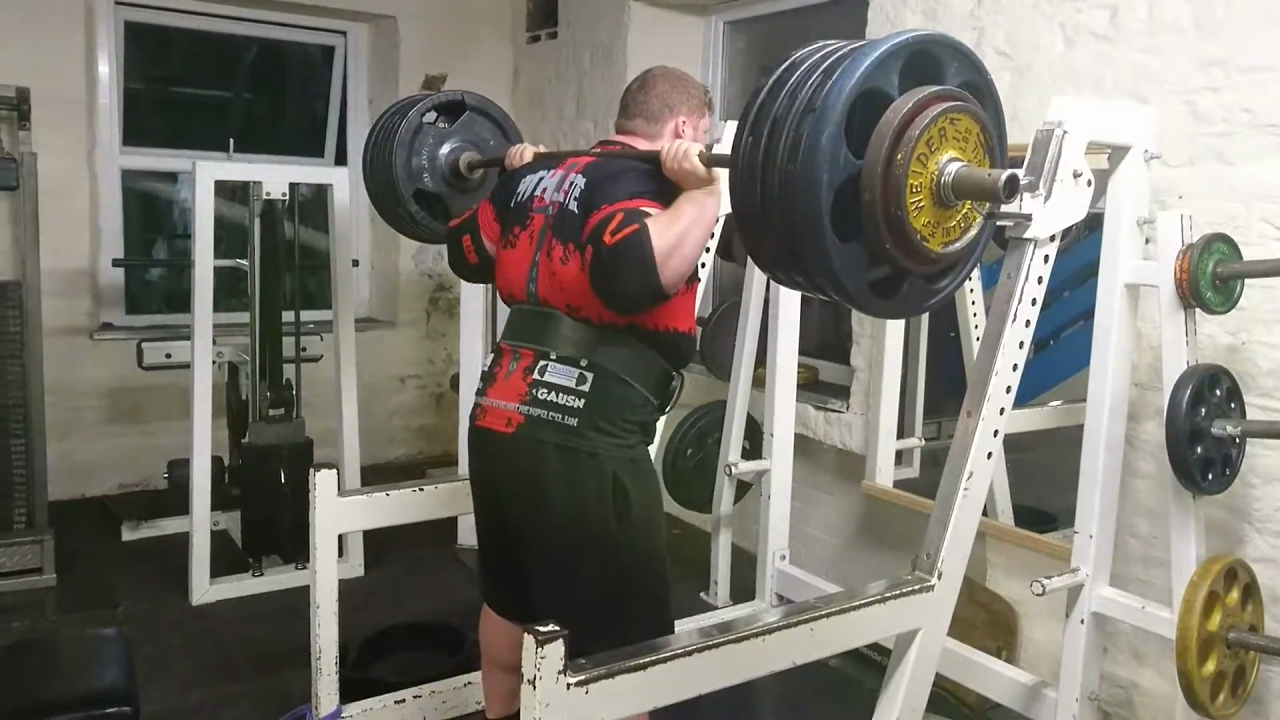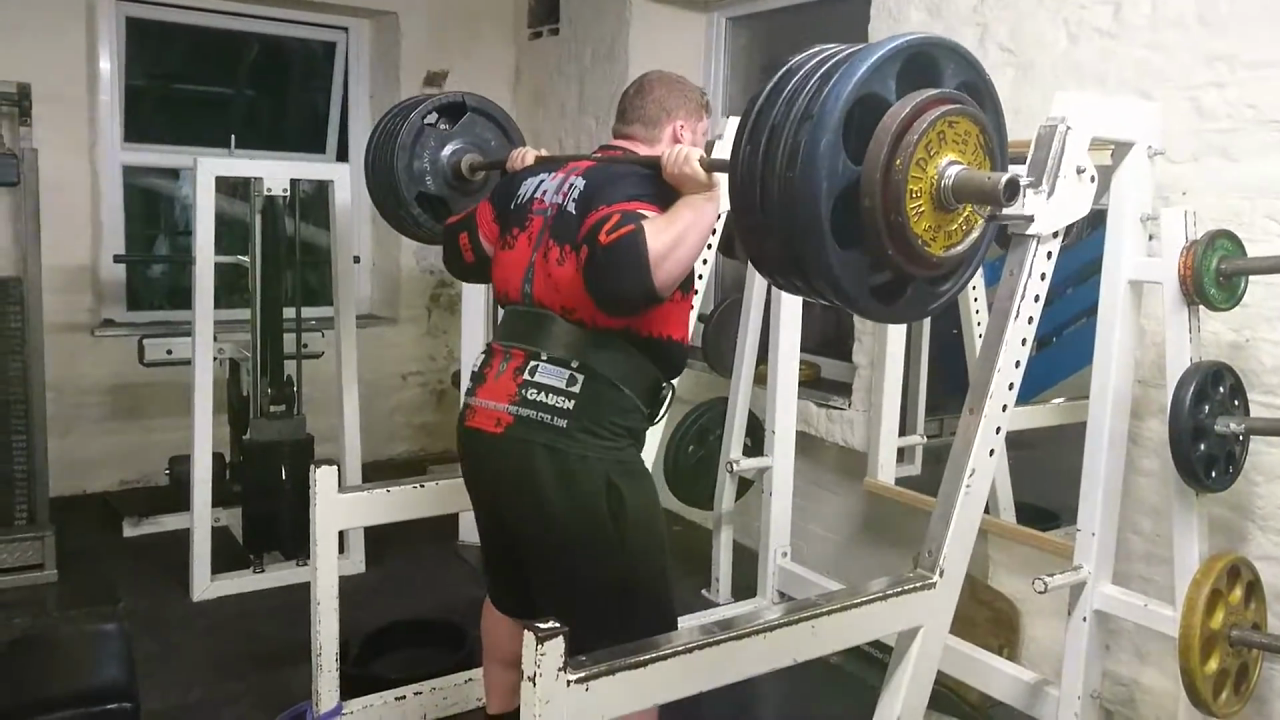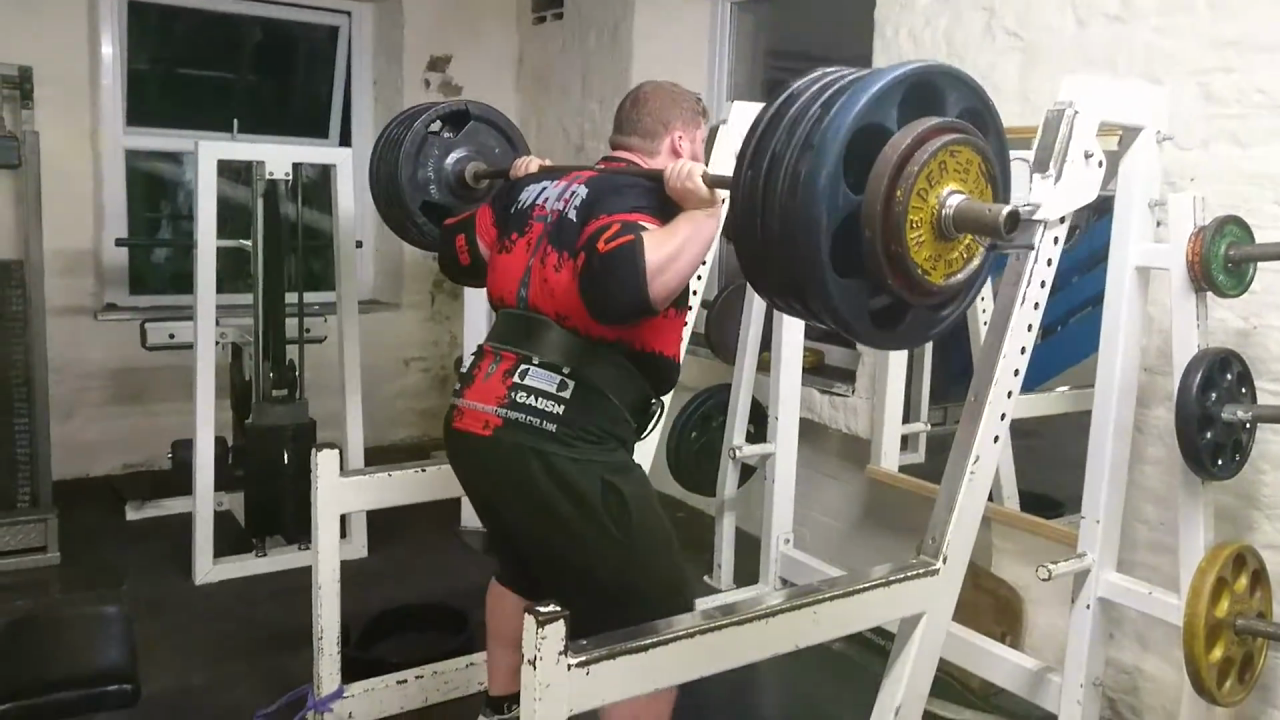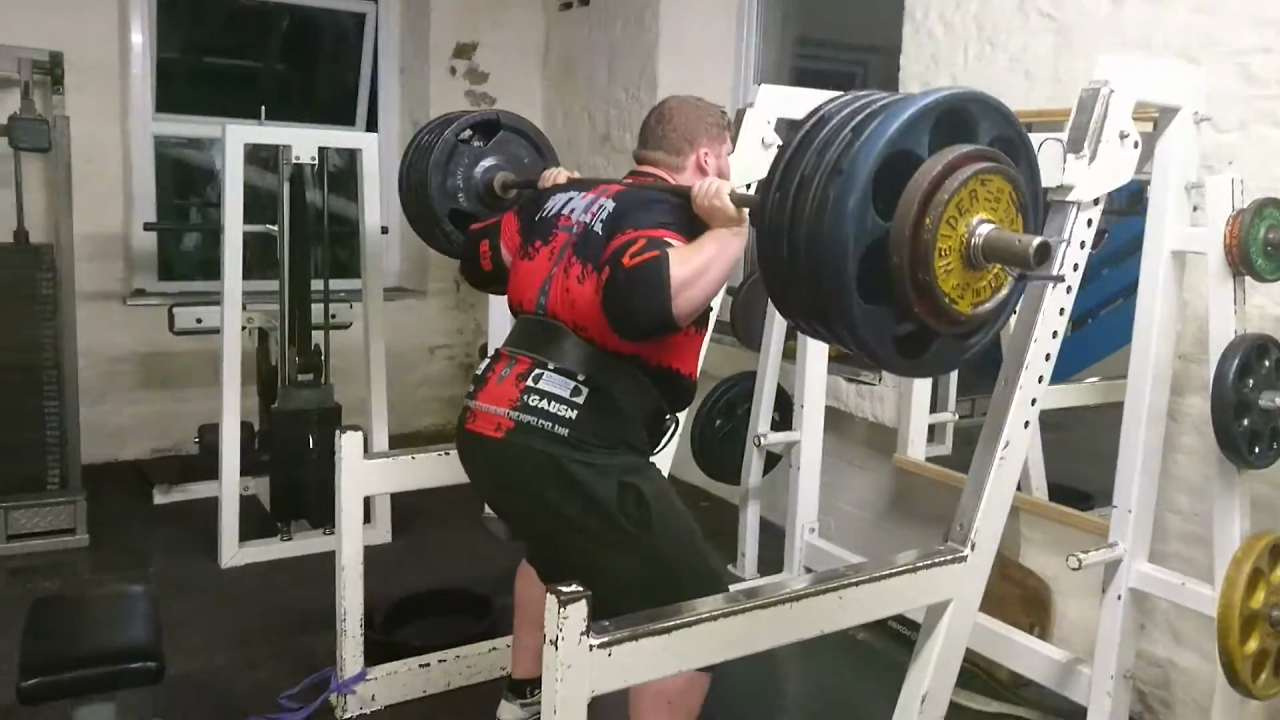
dt=0.2s
person 1, frame 1
left shoulder: (537, 177)
right shoulder: (638, 184)
left elbow: (466, 253)
right elbow: (636, 276)
right wrist: (701, 191)
left hip: (500, 424)
right hip: (581, 447)
left knee: (511, 598)
right knee: (619, 645)
person 1, frame 2
left shoulder: (540, 180)
right shoulder: (638, 187)
left elbow: (461, 250)
right elbow: (628, 278)
right wrist: (701, 196)
left hip: (491, 423)
right hip: (570, 447)
left knee: (514, 593)
right knee: (627, 645)
person 1, frame 3
left shoulder: (542, 187)
right shoulder: (640, 199)
left elbow: (457, 254)
right elbow: (622, 286)
right wrist: (702, 211)
left hip: (479, 423)
right hip: (559, 447)
left knee: (526, 570)
right knee: (650, 629)
person 1, frame 4
left shoulder: (566, 198)
right shoulder: (666, 216)
left elbow: (479, 260)
right elbow: (645, 302)
right wrist: (728, 230)
left hip: (491, 427)
right hip: (570, 450)
left knee: (559, 546)
